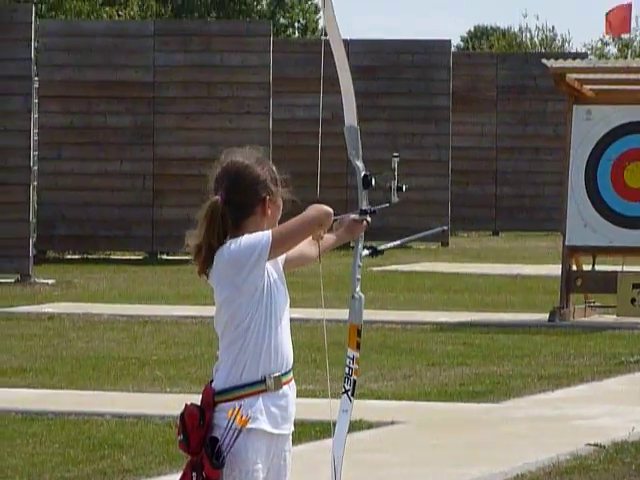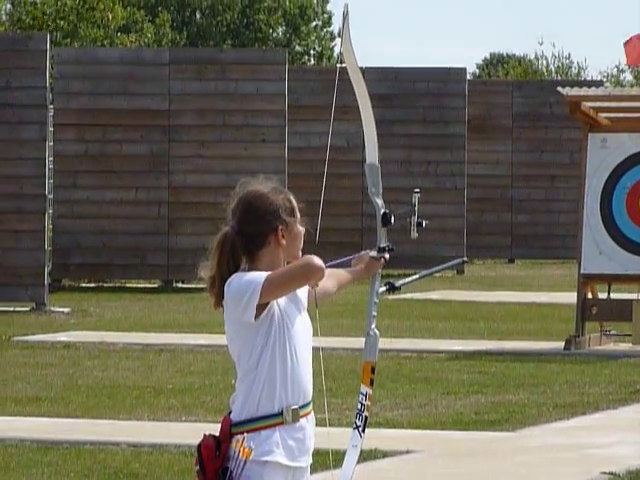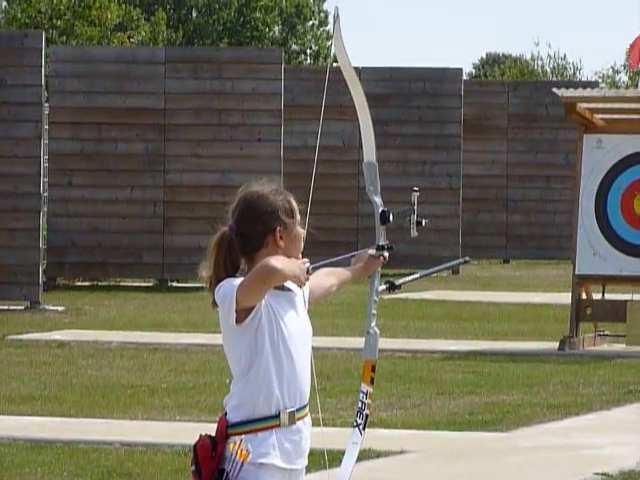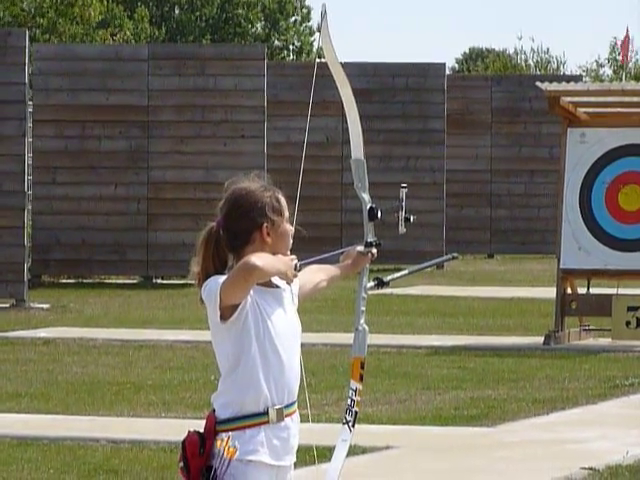
dt=1s
person 1, frame 1
left shoulder: (263, 255)
right shoulder: (237, 255)
left elbow: (306, 249)
right elbow: (321, 214)
left wrist: (339, 236)
right wrist: (318, 225)
left hip: (275, 406)
right hip: (244, 414)
person 1, frame 2
left shoulder: (290, 288)
right shoulder: (242, 288)
left elbow: (324, 281)
right elbow: (313, 267)
left wrist: (359, 270)
right wrist: (310, 270)
left hip: (295, 439)
right hip: (261, 447)
person 1, frame 3
left shoulder: (293, 288)
right shoulder: (233, 293)
left elbow: (326, 279)
right elbow: (270, 269)
left wrist: (359, 269)
right wrist: (291, 268)
left hip: (291, 443)
right hip: (257, 452)
person 1, frame 4
left shoulder: (283, 286)
right shoulder: (221, 292)
left elbow: (315, 276)
right elbow: (251, 267)
left wrist: (345, 267)
right wrist: (278, 264)
left hip: (281, 437)
right hip: (245, 446)
